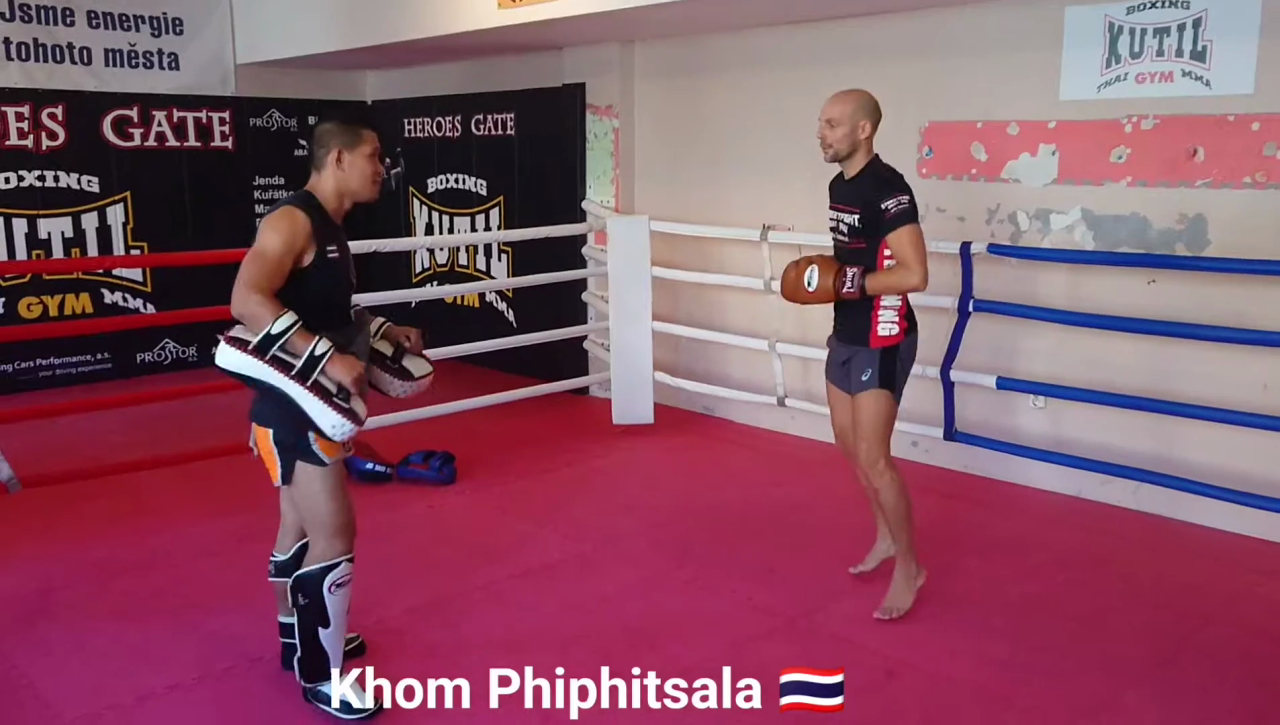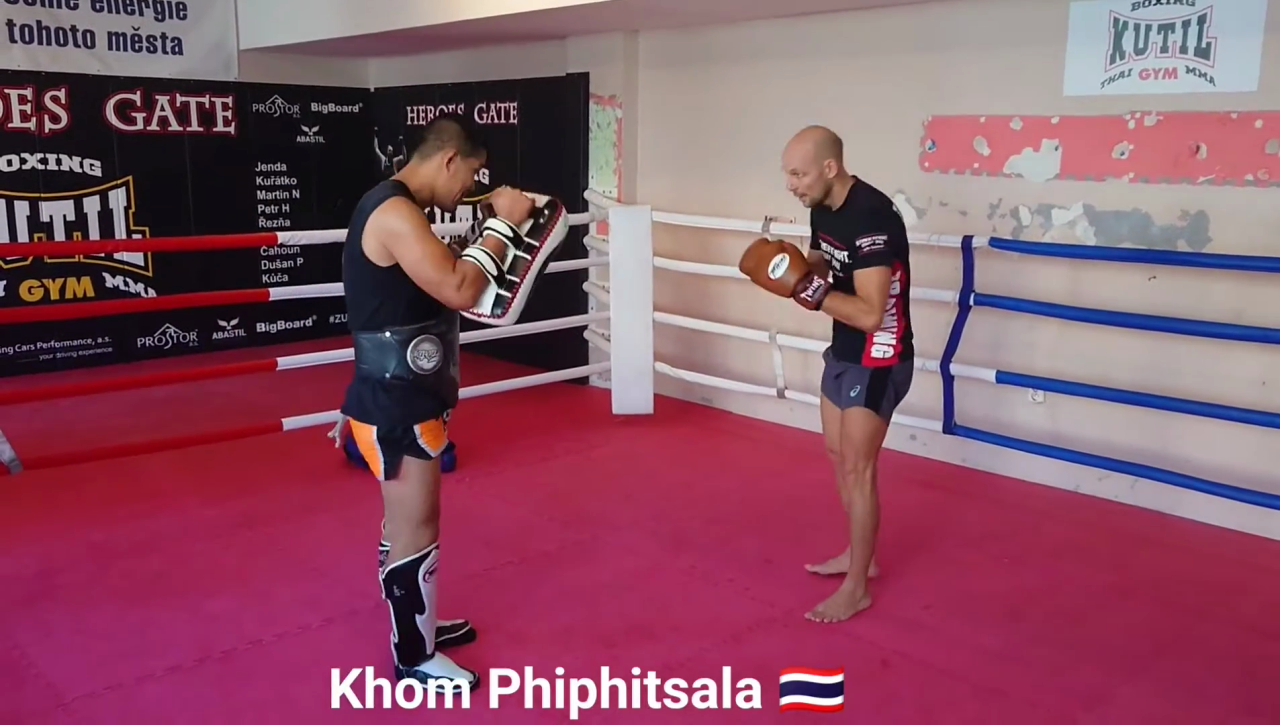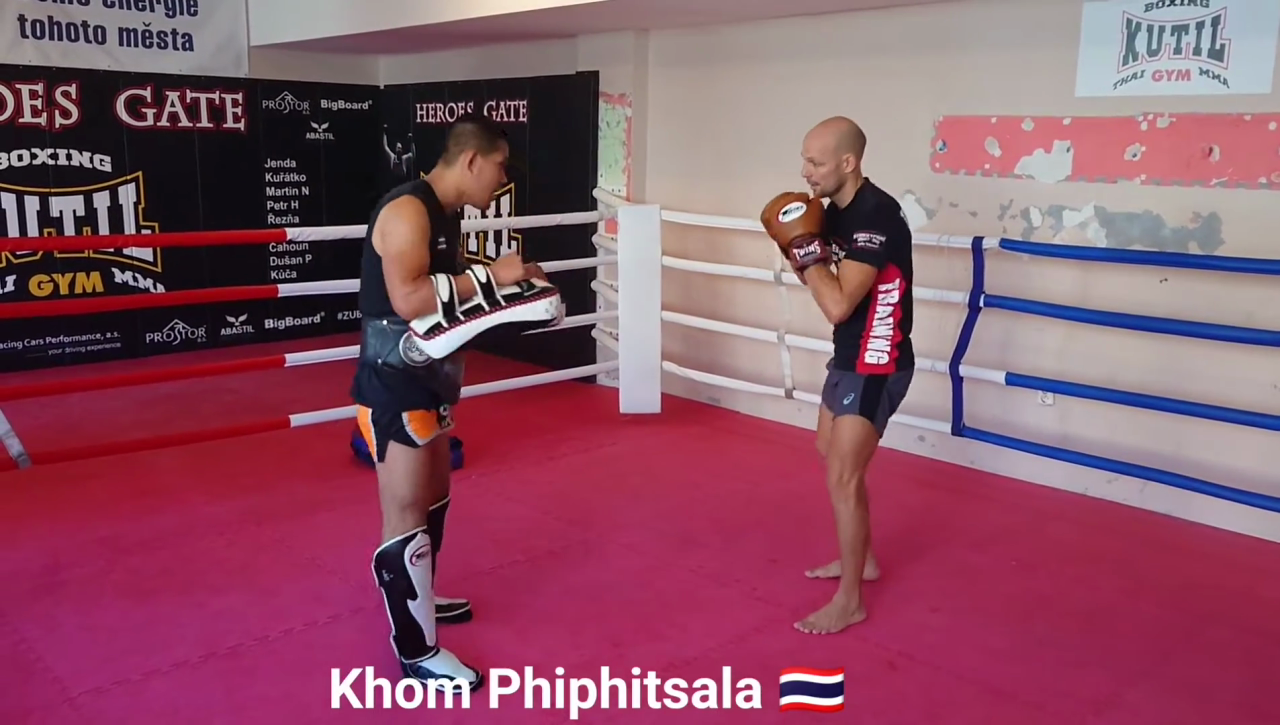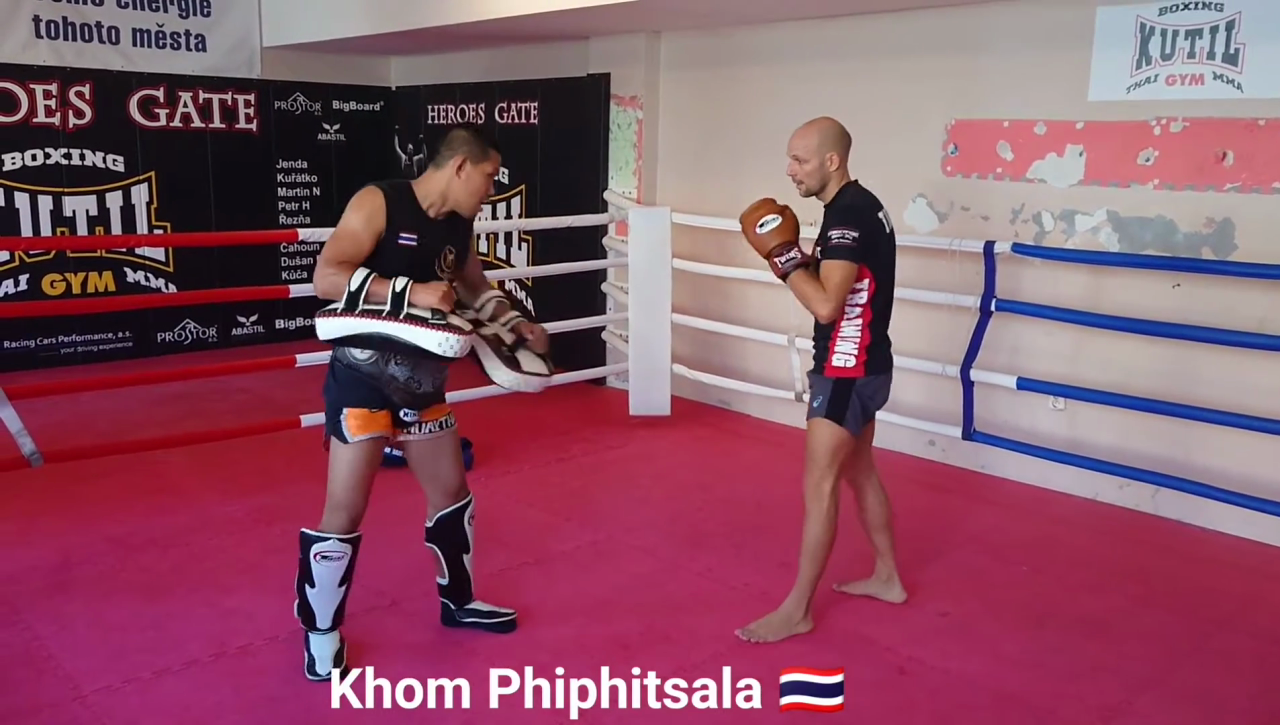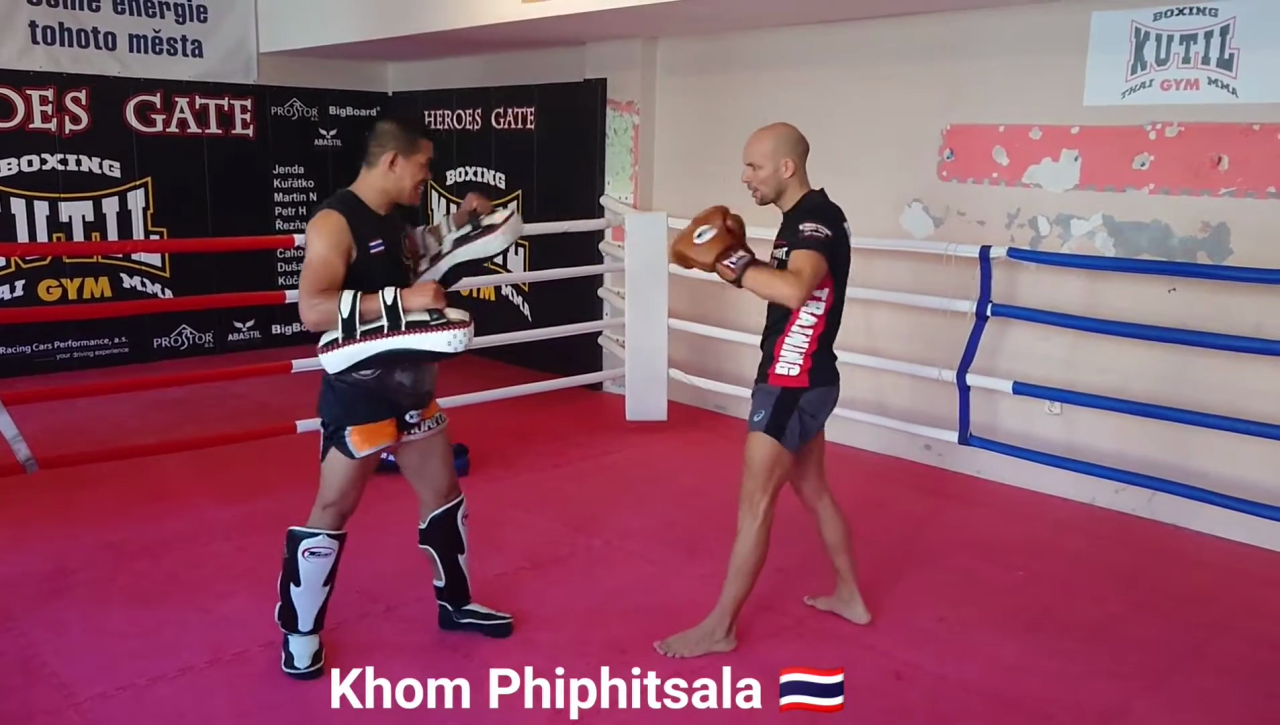
dt=1s
person 1, frame 1
left shoulder: (329, 227)
right shoulder: (290, 222)
right elbow: (248, 301)
left wrist: (384, 331)
right wrist: (328, 358)
left hip: (313, 406)
right hip: (294, 408)
left knee: (301, 527)
right knee: (334, 537)
left ankle: (299, 639)
right ankle: (322, 676)
person 1, frame 2
left shoulder: (398, 207)
right shoulder: (395, 212)
left elbow: (442, 280)
right elbow: (461, 291)
left wrist: (496, 230)
right wrist: (502, 223)
left hip: (403, 393)
right hip: (394, 401)
left knee: (406, 521)
right knee: (417, 531)
left ankle: (416, 629)
right ankle: (416, 659)
person 1, frame 3
left shoulder: (442, 213)
right shoulder: (408, 211)
right elbow: (409, 299)
left wrist: (499, 279)
right wrist: (488, 276)
left hip: (422, 382)
right hip: (393, 385)
left knee: (432, 498)
right knee: (406, 515)
left ankle: (415, 601)
right ankle: (418, 652)
person 1, frame 4
left shoulder: (458, 225)
right shoulder: (377, 203)
left elbow: (470, 283)
right elbow: (328, 278)
left wrist: (514, 322)
right wrist: (409, 294)
left hip: (422, 385)
right hip: (362, 384)
left knee: (453, 496)
right knee: (343, 514)
left ankle: (458, 601)
right ankle: (321, 631)
person 1, frame 5
left shoulder: (391, 217)
right shoulder: (334, 222)
left elbow: (417, 251)
right elbow: (315, 311)
left wrist: (459, 218)
right wrist: (401, 299)
left hip: (410, 388)
right hip: (357, 395)
left knee: (445, 495)
right knee: (331, 514)
left ankle: (456, 603)
right ankle: (300, 630)
person 2, frame 1
left shoulder: (888, 188)
right shoulder: (840, 185)
left elbow: (915, 274)
left hip: (882, 342)
right hip: (846, 337)
left knee: (870, 456)
right knee: (849, 443)
left ankle: (908, 565)
right ankle: (889, 535)
person 2, frame 2
left shoulder: (872, 217)
right shoulder: (823, 209)
left elbow: (870, 313)
left wrist: (805, 286)
right wrist: (792, 272)
left hip: (878, 360)
right hip: (843, 352)
left knee: (856, 467)
right knee: (837, 453)
left ankle: (856, 588)
right ankle: (858, 553)
person 2, frame 3
left shoulder: (876, 216)
right shoulder: (837, 208)
left elbow: (837, 306)
right elbow: (809, 274)
left wrist: (805, 245)
right wrist: (790, 240)
left hip: (875, 367)
right hip: (850, 360)
left knee: (841, 480)
right knee: (830, 454)
left ankle: (849, 602)
right ankle: (859, 559)
person 2, frame 4
left shoulder: (850, 215)
right shoulder: (853, 206)
left elbow: (825, 305)
left wrist: (781, 255)
right wrist: (793, 253)
left hip: (848, 369)
right hip: (862, 365)
left knee: (819, 486)
right knee: (859, 472)
left ankle: (797, 610)
right ankle: (886, 577)
person 2, frame 5
left shoulder: (814, 220)
right shoulder: (808, 217)
left elbow: (792, 290)
left wrist: (727, 261)
right wrist: (742, 253)
left hip: (795, 382)
right hip: (812, 379)
left knee: (755, 505)
right knee: (813, 491)
left ankle: (719, 627)
right ankle: (850, 597)
